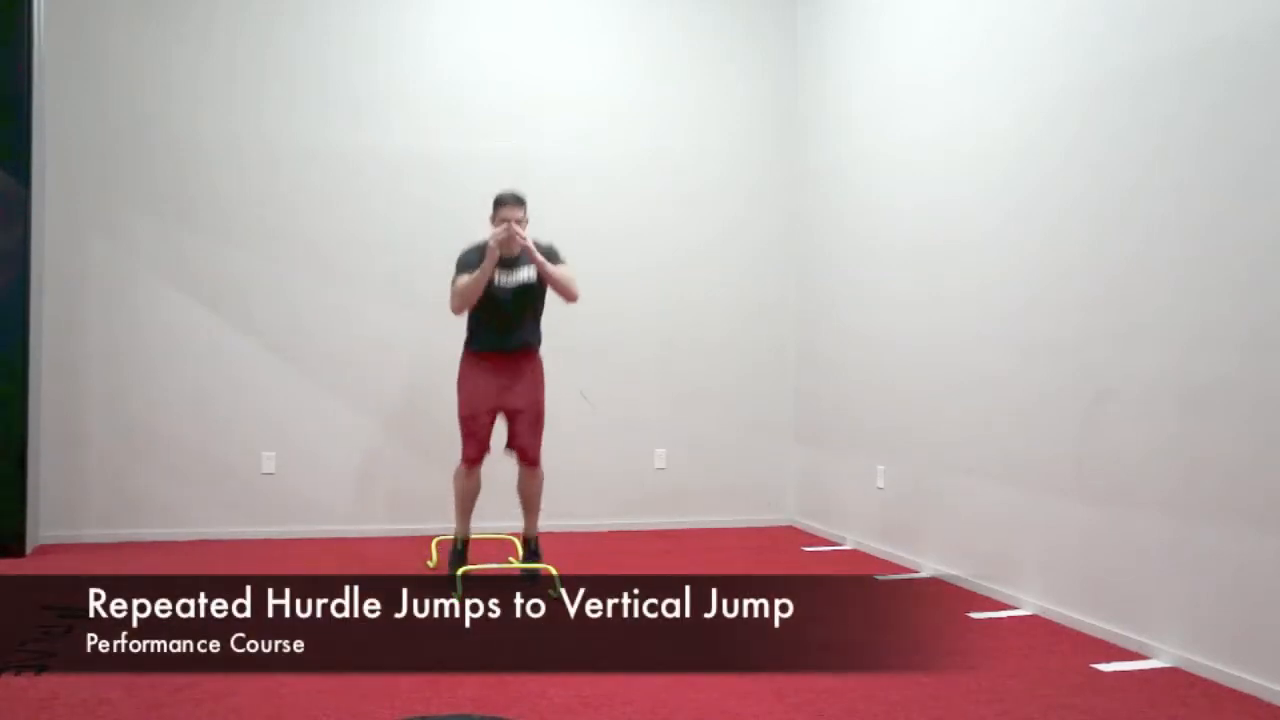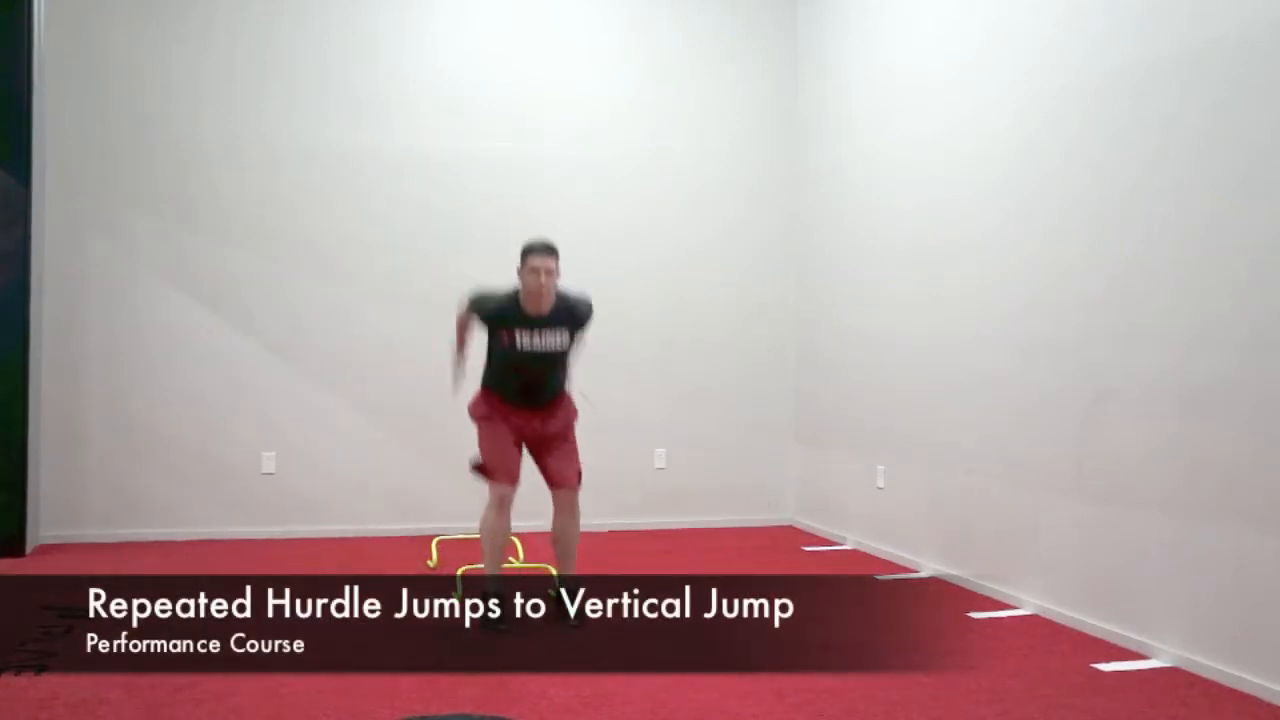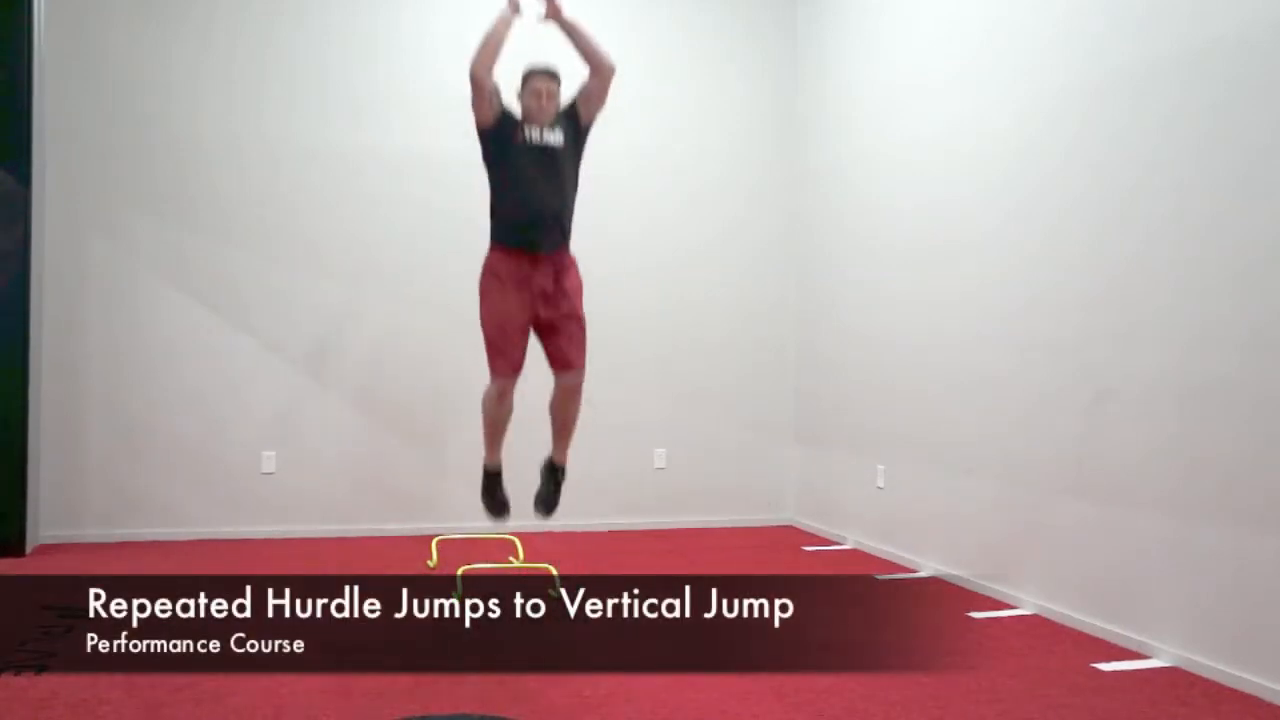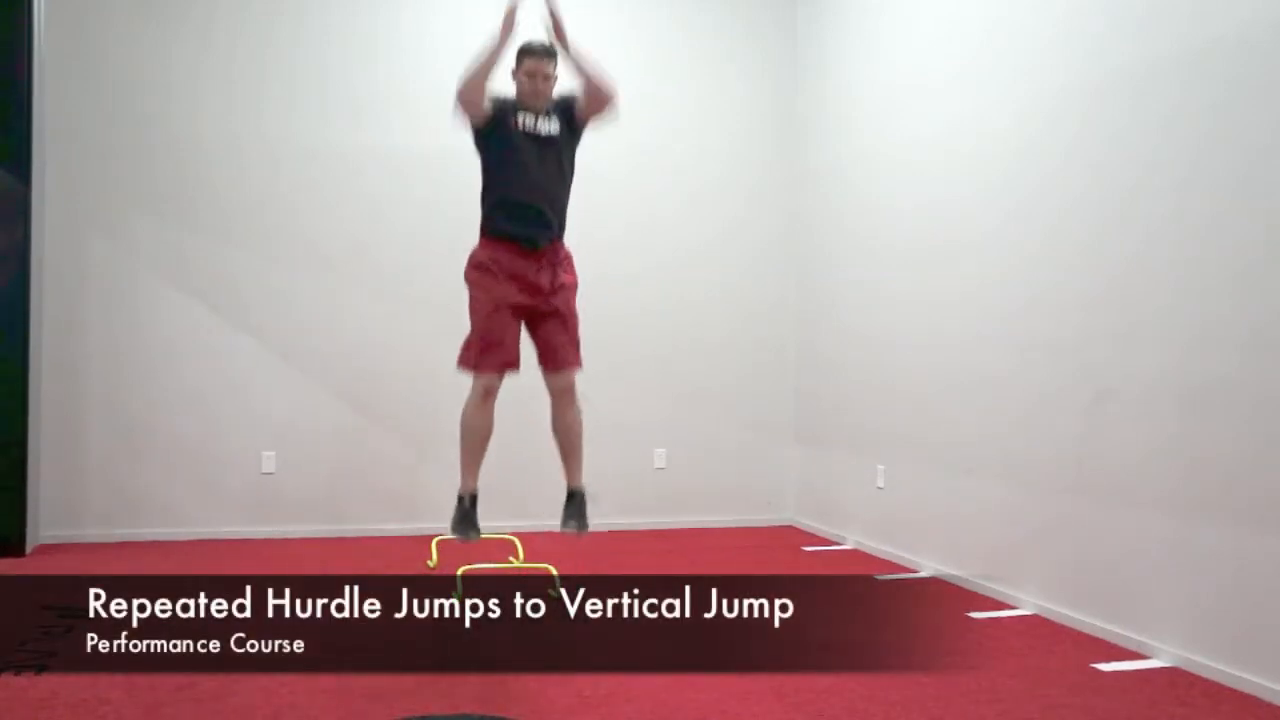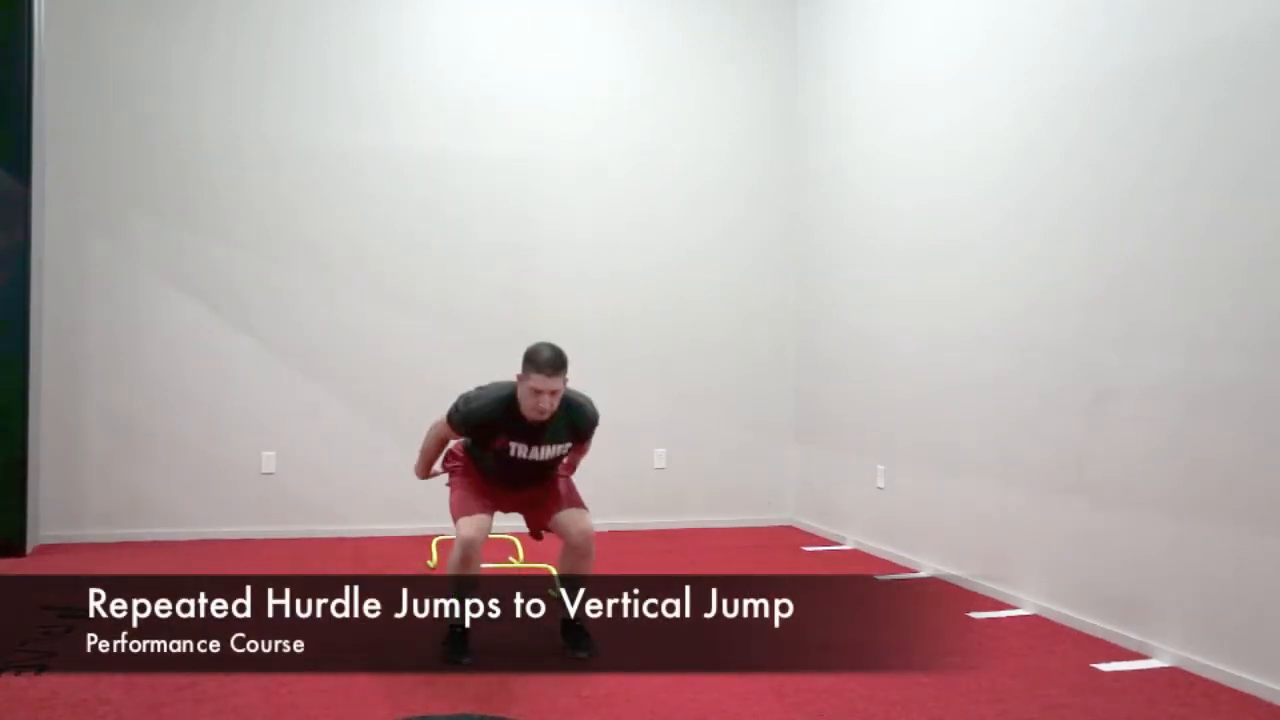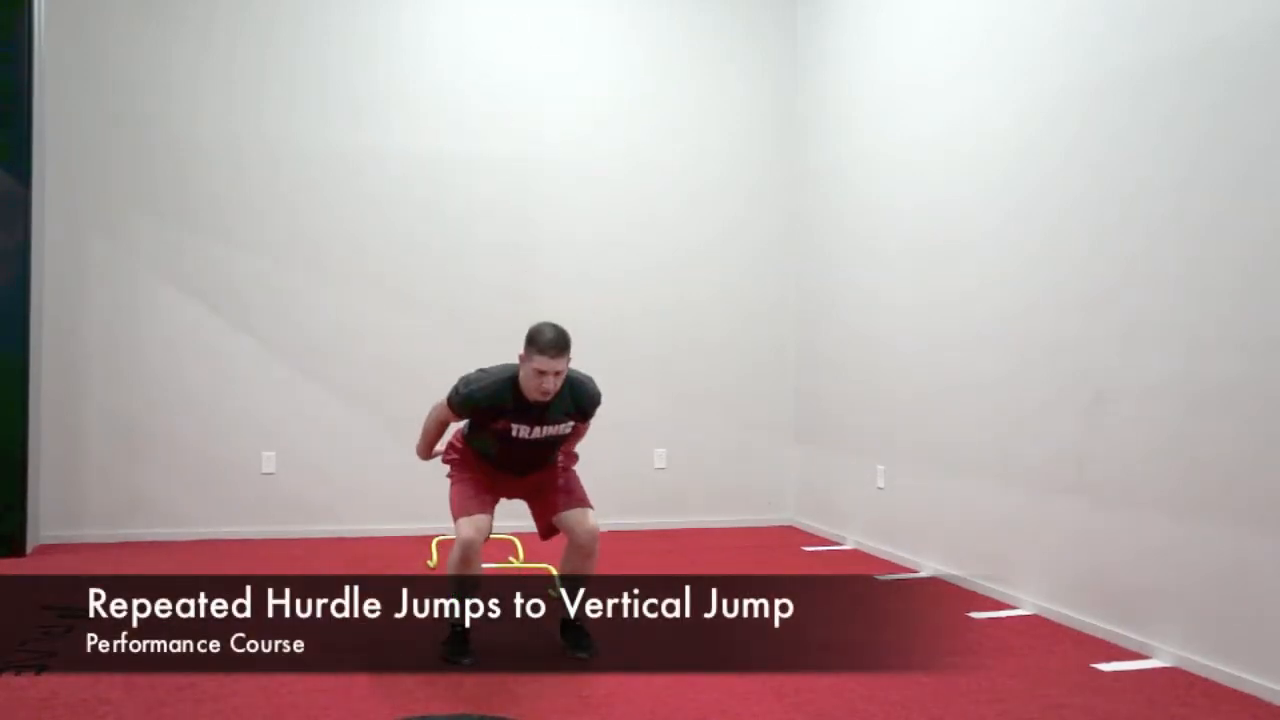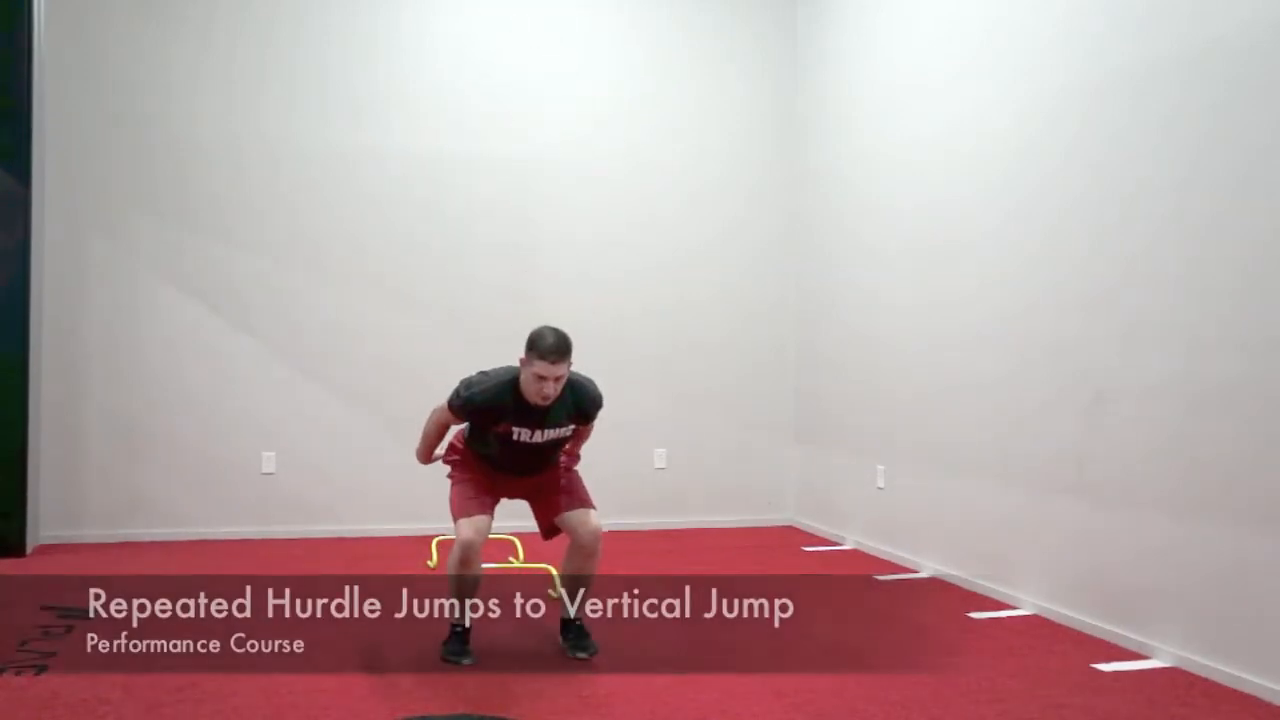
dt=0.4s
person 1, frame 1
left shoulder: (543, 253)
right shoulder: (474, 257)
left elbow: (571, 293)
right elbow: (457, 304)
left wrist: (534, 254)
right wrist: (490, 259)
left hip: (526, 370)
right hip: (479, 368)
left knee: (529, 461)
right knee: (471, 460)
left ankle: (531, 540)
right ankle: (461, 541)
person 1, frame 2
left shoulder: (576, 310)
right shoulder: (496, 307)
right elbow: (468, 310)
right wrist: (461, 352)
left hip: (552, 411)
right hip: (500, 410)
left knee: (567, 493)
right knee: (501, 492)
left ankle: (567, 590)
right ankle: (491, 591)
person 1, frame 3
left shoulder: (571, 129)
right shoulder: (501, 131)
left elbow: (605, 72)
right elbow: (478, 76)
left hip: (558, 271)
right hip: (507, 271)
left knee: (570, 377)
right knee: (503, 380)
left ankle: (556, 466)
right ankle: (492, 471)
person 1, frame 4
left shoulder: (566, 114)
right shoulder: (495, 114)
left elbow: (605, 99)
right elbow: (465, 98)
left hip: (552, 265)
right hip: (498, 264)
left knee: (563, 385)
right knee: (486, 384)
left ankle: (575, 493)
right ankle: (466, 499)
person 1, frame 5
left shoulder: (580, 412)
right shoulder: (484, 406)
right elbow: (441, 432)
left wrist: (565, 470)
right wrist: (423, 468)
left hip: (542, 480)
right hip: (479, 476)
left knee: (582, 534)
right knee: (470, 537)
left ankle: (571, 623)
right ankle: (458, 629)
person 1, frame 6
left shoulder: (583, 393)
right shoulder: (485, 389)
right elbow: (441, 413)
left wrist: (564, 452)
right wrist: (424, 451)
left hip: (545, 465)
right hip: (479, 463)
left knee: (587, 532)
right knee: (469, 538)
left ankle: (570, 620)
right ankle: (459, 626)
person 1, frame 7
left shoulder: (585, 395)
right shoulder: (485, 392)
right elbow: (442, 416)
left wrist: (571, 454)
right wrist: (424, 455)
left hip: (547, 466)
right hip: (480, 464)
left knee: (590, 532)
right knee: (469, 539)
left ankle: (571, 621)
right ankle: (459, 627)
